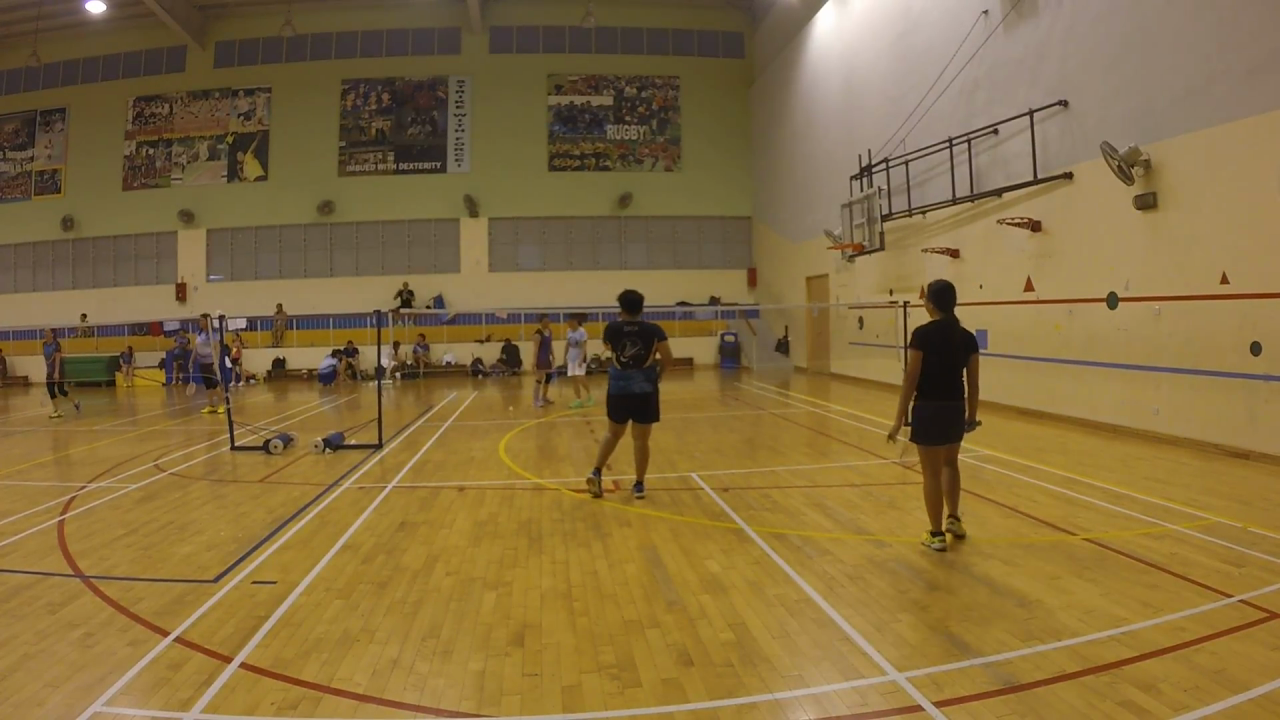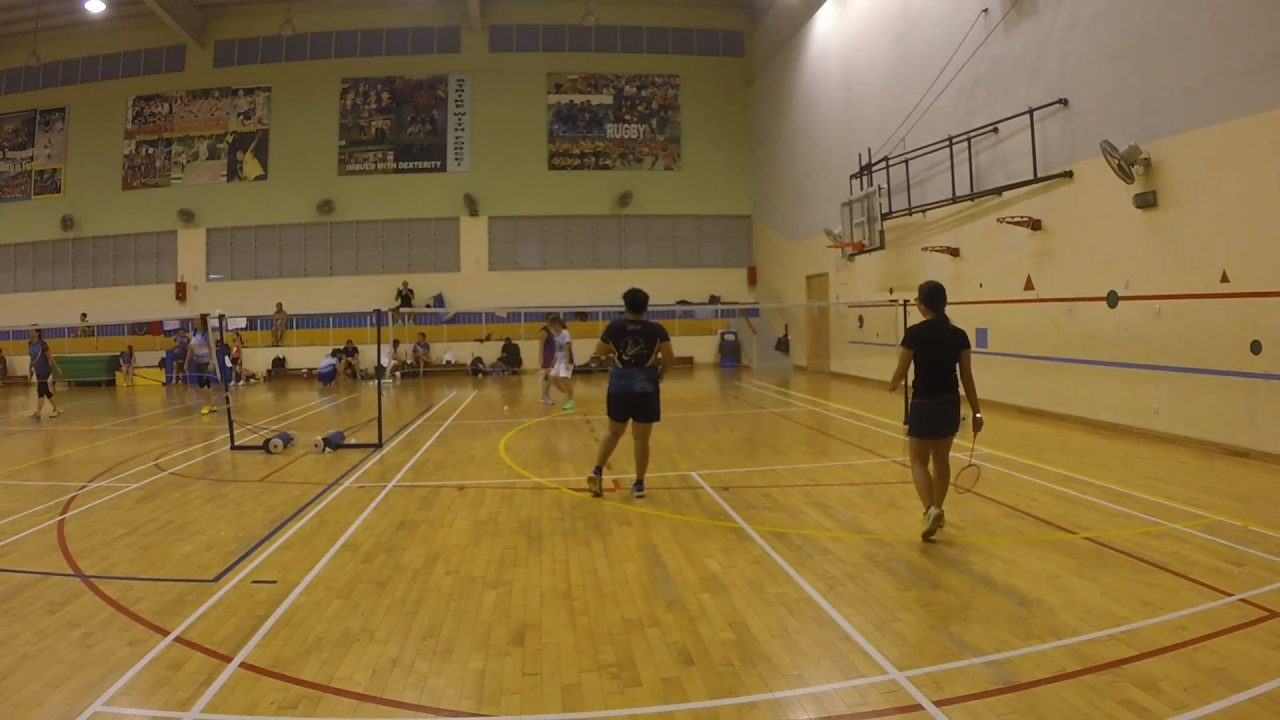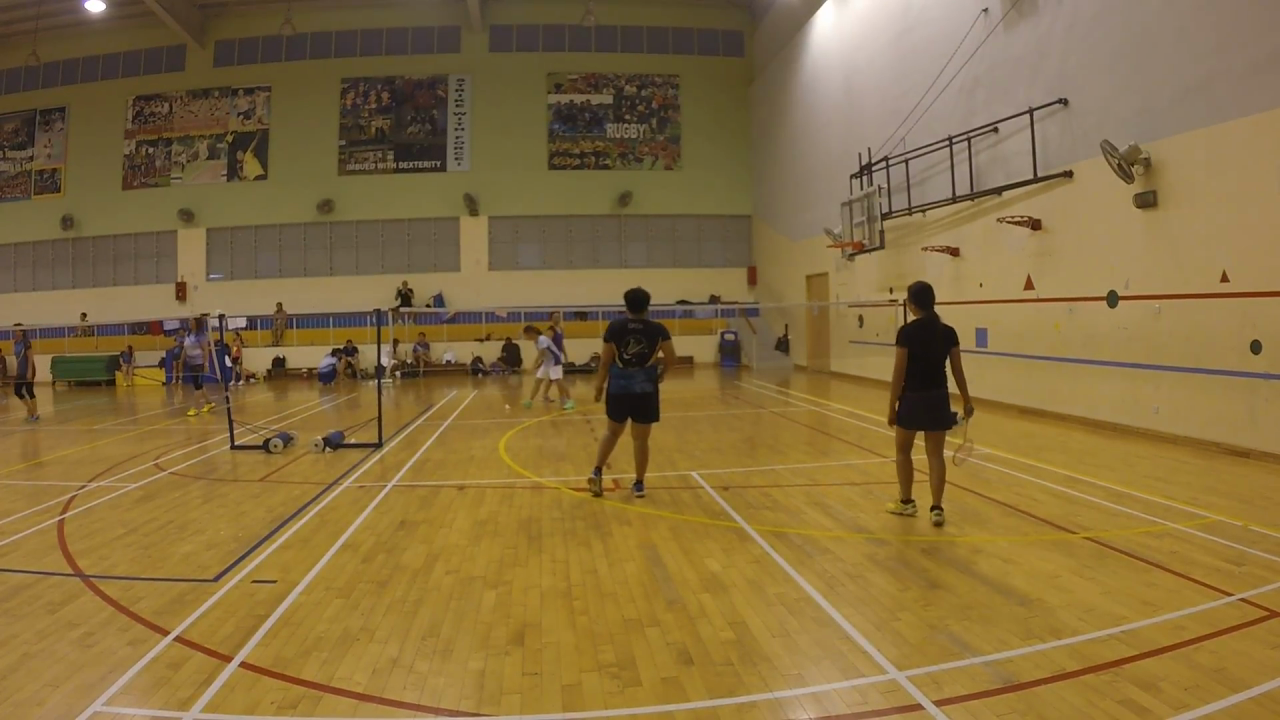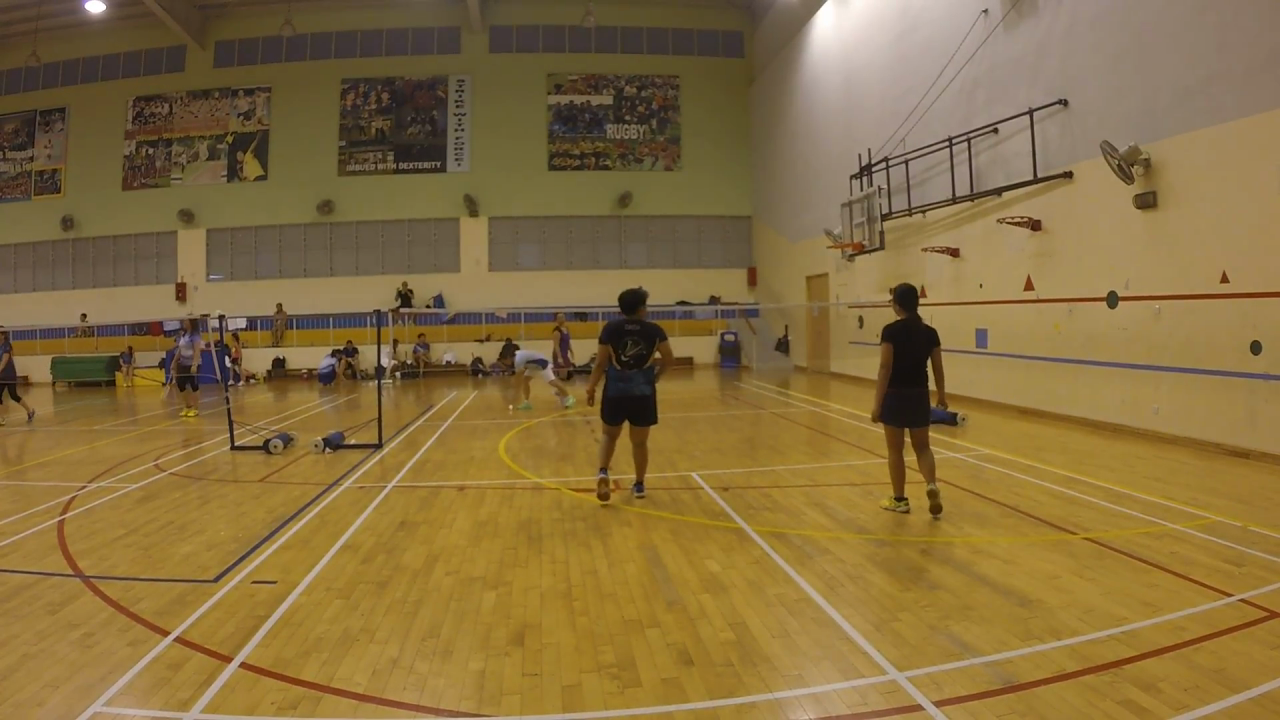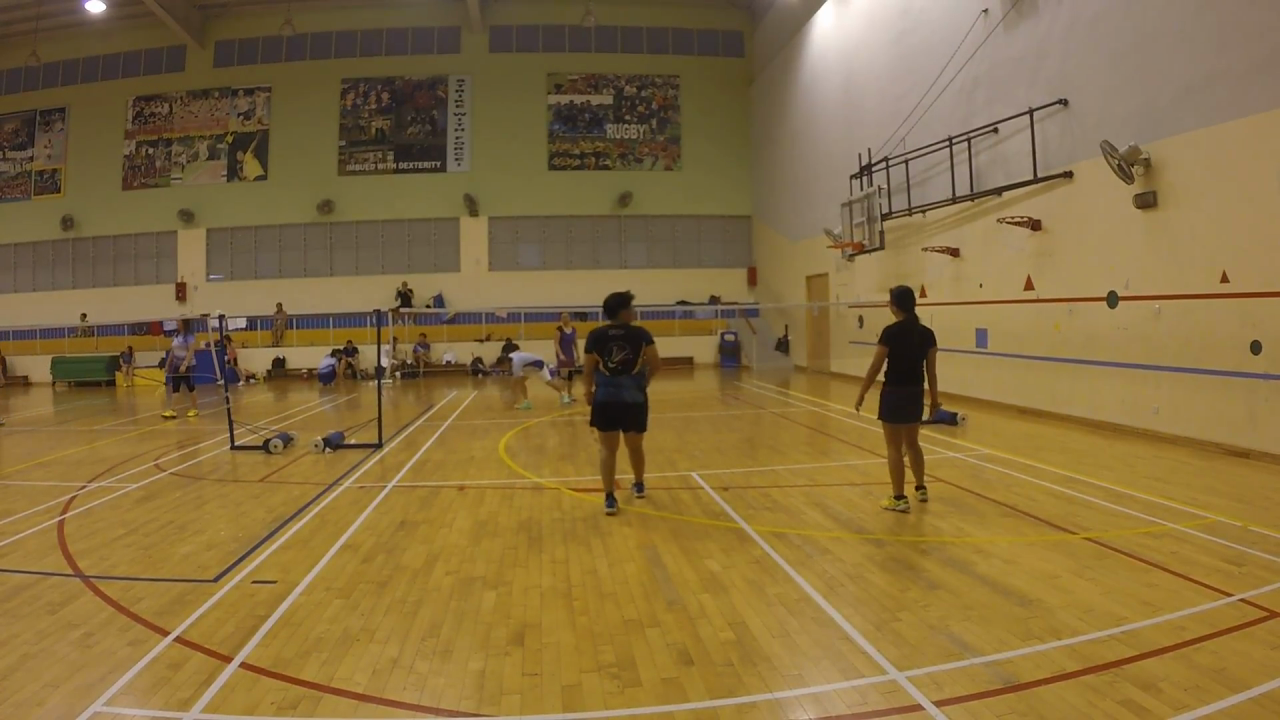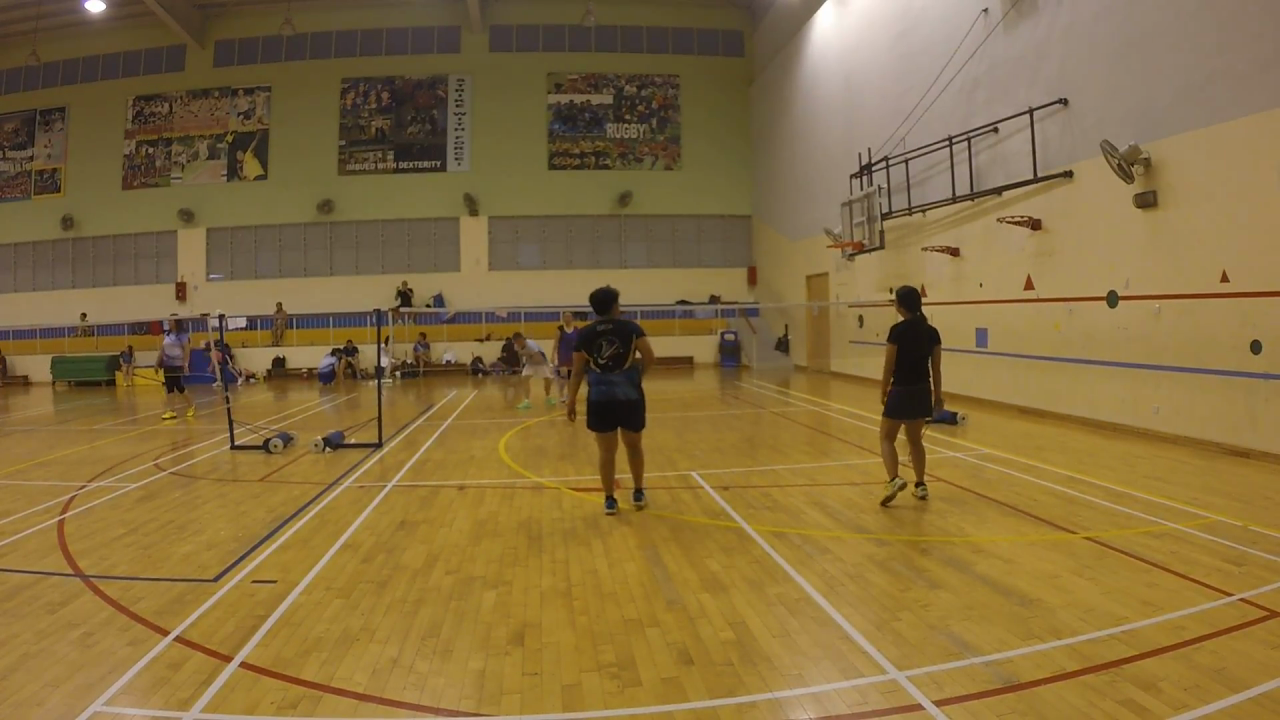
dt=0.3s
person 1, frame 1
left shoulder: (923, 334)
right shoulder: (967, 338)
left elbow: (911, 378)
right elbow: (973, 382)
left wrist: (899, 417)
right wrist: (972, 414)
left hip: (928, 409)
right hip: (955, 409)
left knee: (931, 471)
right knee: (950, 464)
left ankle: (936, 534)
right ankle: (953, 519)
person 1, frame 2
left shoulder: (915, 333)
right shoulder: (959, 335)
left elbow: (902, 370)
right elbow: (967, 376)
left wrist: (893, 385)
right wrist: (976, 412)
left hip: (924, 404)
right hip: (950, 404)
left knee: (918, 462)
right knee: (941, 459)
left ankle: (931, 509)
right ankle: (937, 511)
person 1, frame 3
left shoulder: (907, 332)
right shoulder: (948, 332)
left elbow: (899, 372)
right elbow: (957, 370)
left wrist: (891, 405)
right wrist: (966, 400)
left hip: (912, 399)
right hip: (938, 398)
left knee: (903, 451)
right knee: (935, 454)
left ankle: (906, 502)
right ankle: (937, 509)
person 1, frame 4
left shoulder: (891, 331)
right shoulder: (930, 333)
left elbow: (885, 368)
right elbow: (938, 368)
left wrist: (878, 403)
right wrist: (941, 395)
left hip: (896, 396)
right hip: (919, 396)
left knee: (895, 450)
right knee: (922, 447)
left ankle: (899, 500)
right ankle: (932, 486)
person 1, frame 5
left shoulder: (891, 332)
right shoulder: (927, 333)
left elbow: (875, 367)
right elbow: (931, 370)
left wrist: (861, 395)
right wrist: (934, 398)
left hip: (894, 394)
right hip: (915, 394)
left knee: (894, 447)
right knee: (912, 443)
left ankle: (899, 498)
right ankle: (921, 489)
person 1, frame 6
left shoulder: (898, 330)
right shoulder: (931, 332)
left elbow: (889, 367)
right elbow: (935, 367)
left wrist: (884, 391)
right wrist: (937, 395)
left hip: (901, 391)
right hip: (921, 391)
left knee: (886, 438)
right knee: (915, 439)
left ankle: (894, 479)
right ankle: (921, 486)
person 2, frame 1
left shoulder: (612, 328)
right shoulder: (654, 330)
right elbow: (668, 358)
right wrist: (659, 371)
left hip: (618, 390)
right hip: (645, 390)
left knee: (613, 433)
right knee: (641, 439)
left ankle: (596, 472)
right ankle: (639, 485)
person 2, frame 2
left shoulder: (614, 327)
right shoulder: (657, 330)
left elbow: (600, 350)
right elbow: (669, 359)
right wrist: (660, 371)
left hip: (619, 388)
right hip: (646, 390)
left knee: (613, 432)
right knee: (641, 438)
left ankle: (597, 471)
right ankle: (639, 484)
person 2, frame 3
left shoulder: (614, 327)
right shoulder: (658, 329)
left elbow: (605, 361)
right elbow: (671, 359)
left wrist: (599, 385)
right wrist: (661, 373)
left hip: (618, 389)
right hip: (645, 390)
left knee: (612, 432)
right knee: (640, 439)
left ankle: (596, 472)
right ankle: (639, 484)
person 2, frame 4
left shoulder: (610, 329)
right shoulder: (654, 330)
left elbow: (600, 363)
right elbow: (668, 359)
left wrist: (591, 387)
right wrist: (657, 374)
left hip: (615, 392)
right hip: (642, 393)
left knee: (609, 436)
right knee: (639, 441)
left ankle: (603, 472)
right ankle: (639, 485)
person 2, frame 5
left shoulder: (595, 336)
right shoulder: (641, 334)
left elbow: (588, 370)
right elbow: (656, 364)
left wrist: (588, 391)
right wrist: (646, 379)
left hip: (605, 399)
right hip: (635, 398)
left knee: (608, 449)
right knee: (635, 445)
left ankle: (609, 498)
right ankle: (639, 485)
person 2, frame 6
left shoulder: (584, 335)
right shoulder: (631, 328)
left elbow: (577, 371)
right elbow: (649, 358)
left wrist: (571, 400)
right wrist: (639, 375)
left hip: (600, 398)
right hip: (630, 396)
left knee: (606, 450)
right knee: (634, 445)
left ankle: (609, 500)
right ankle: (638, 492)
